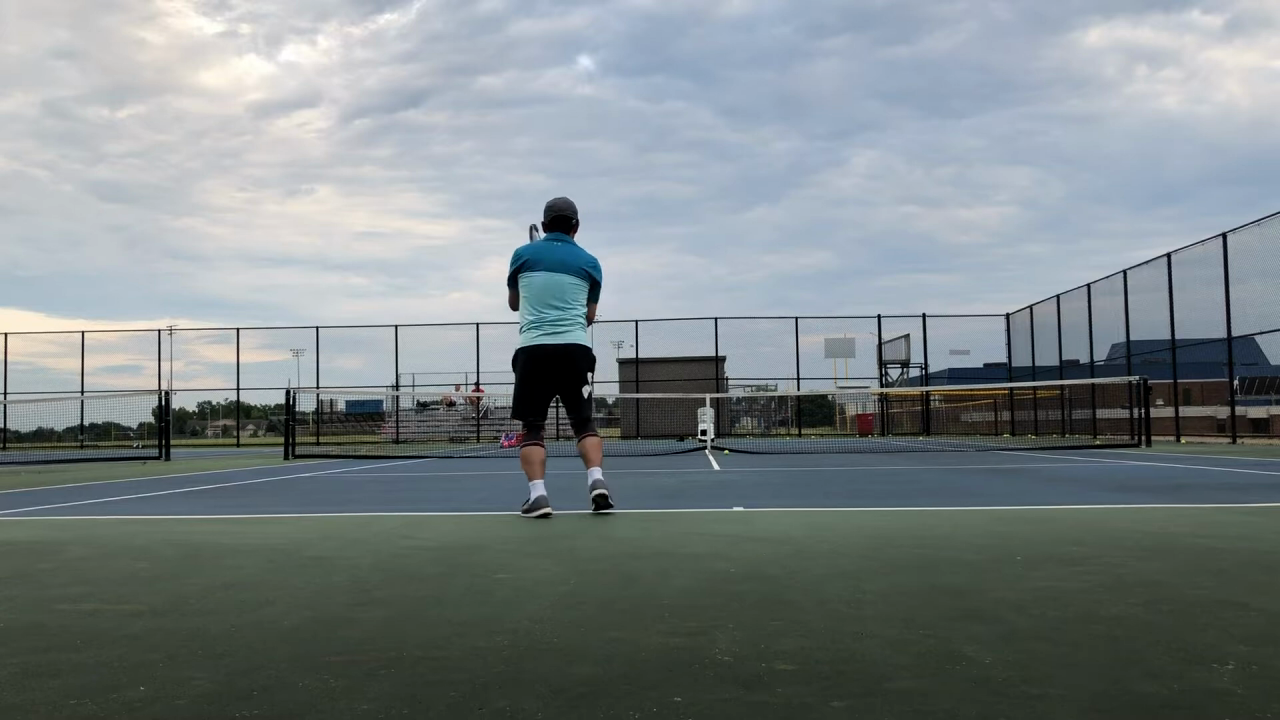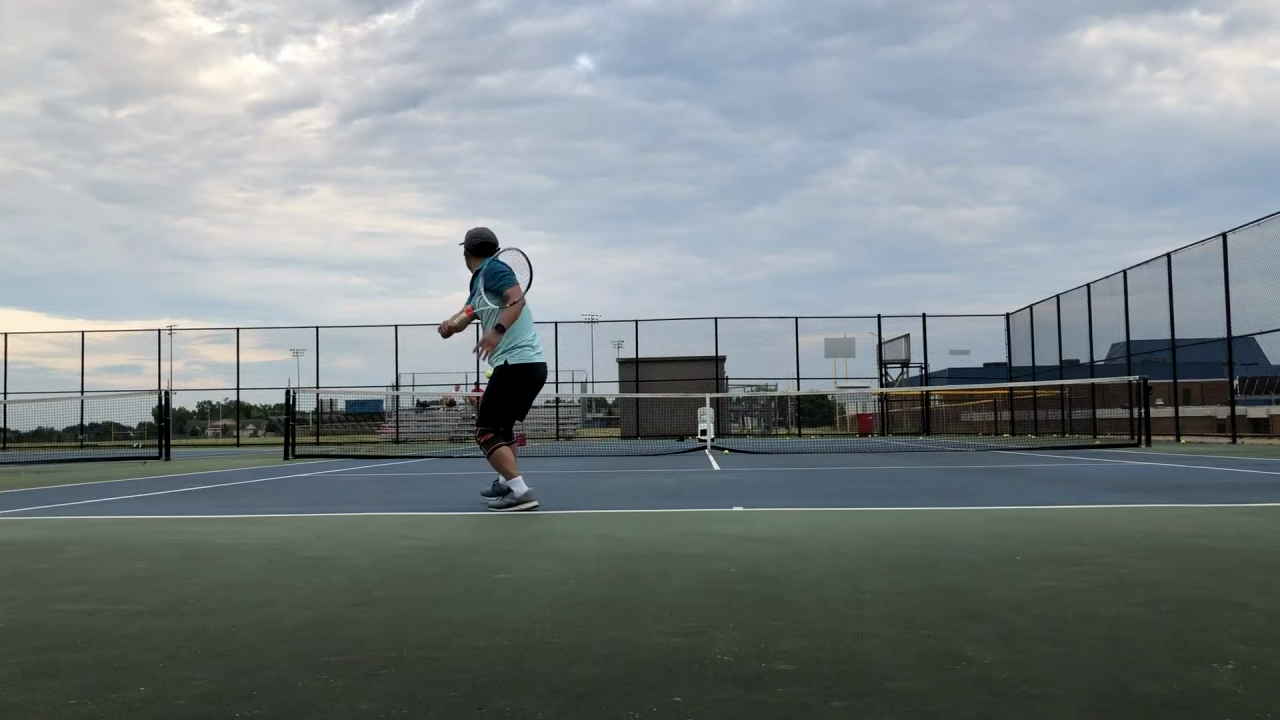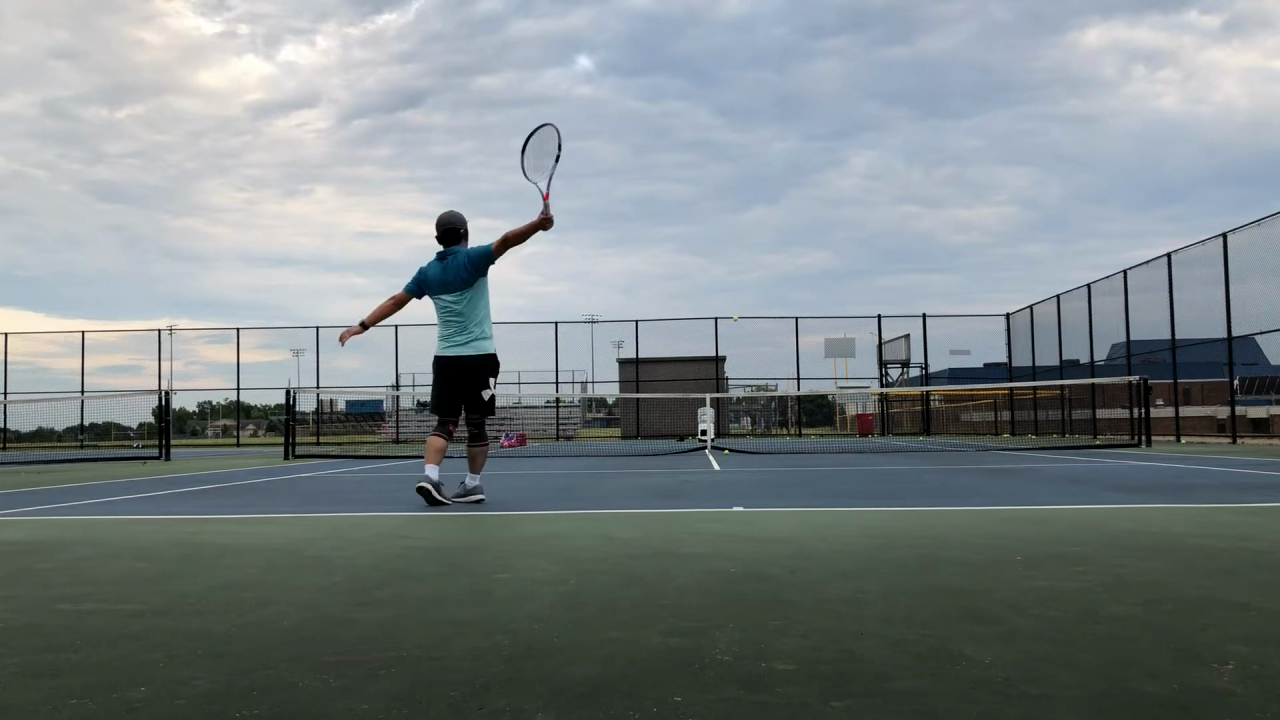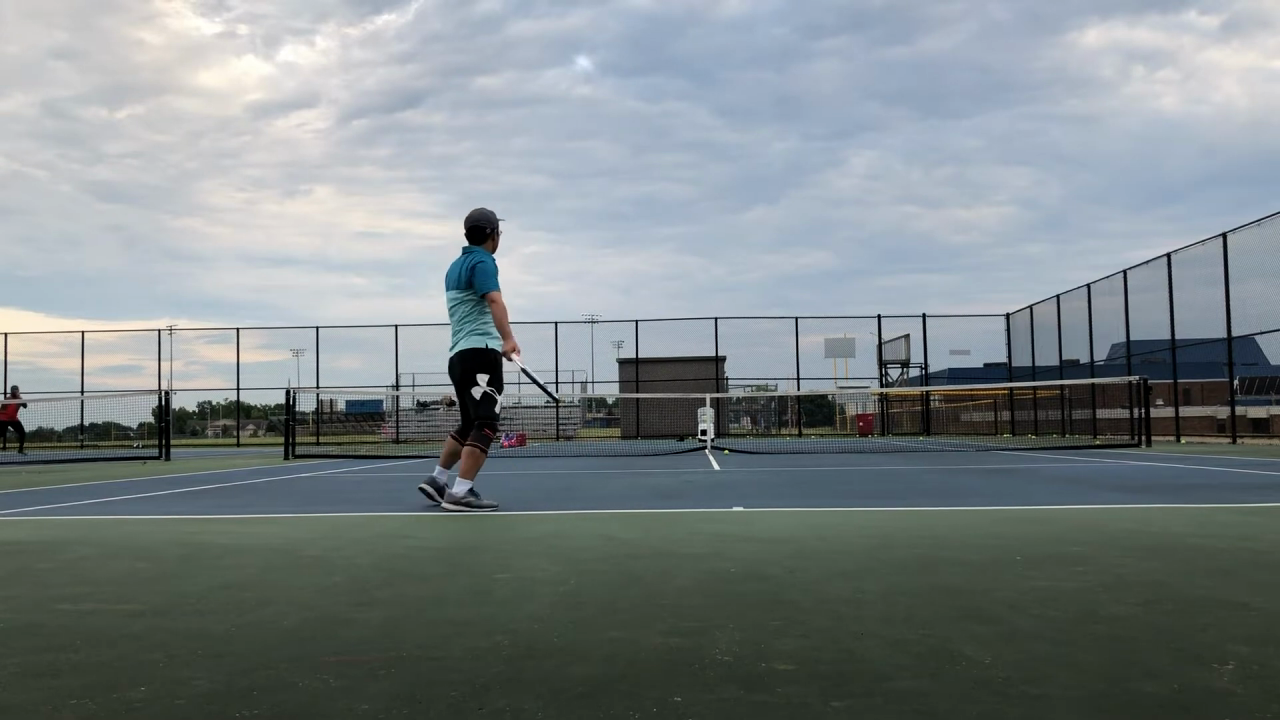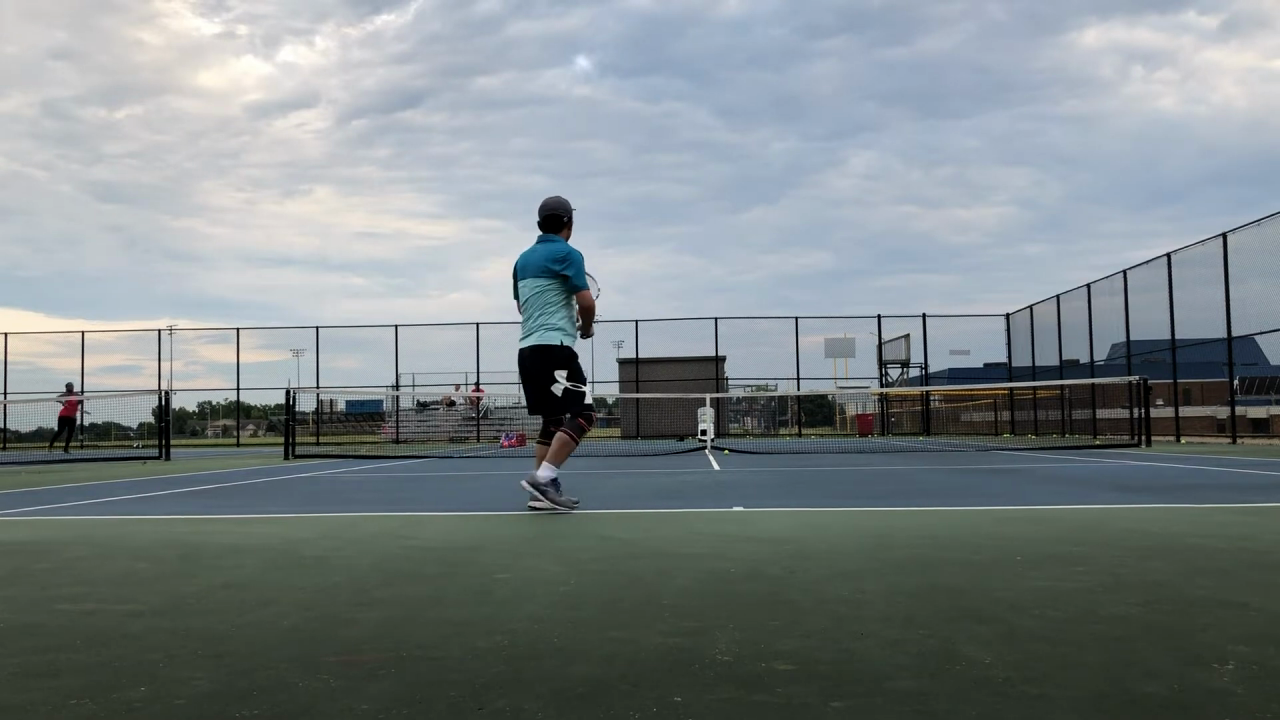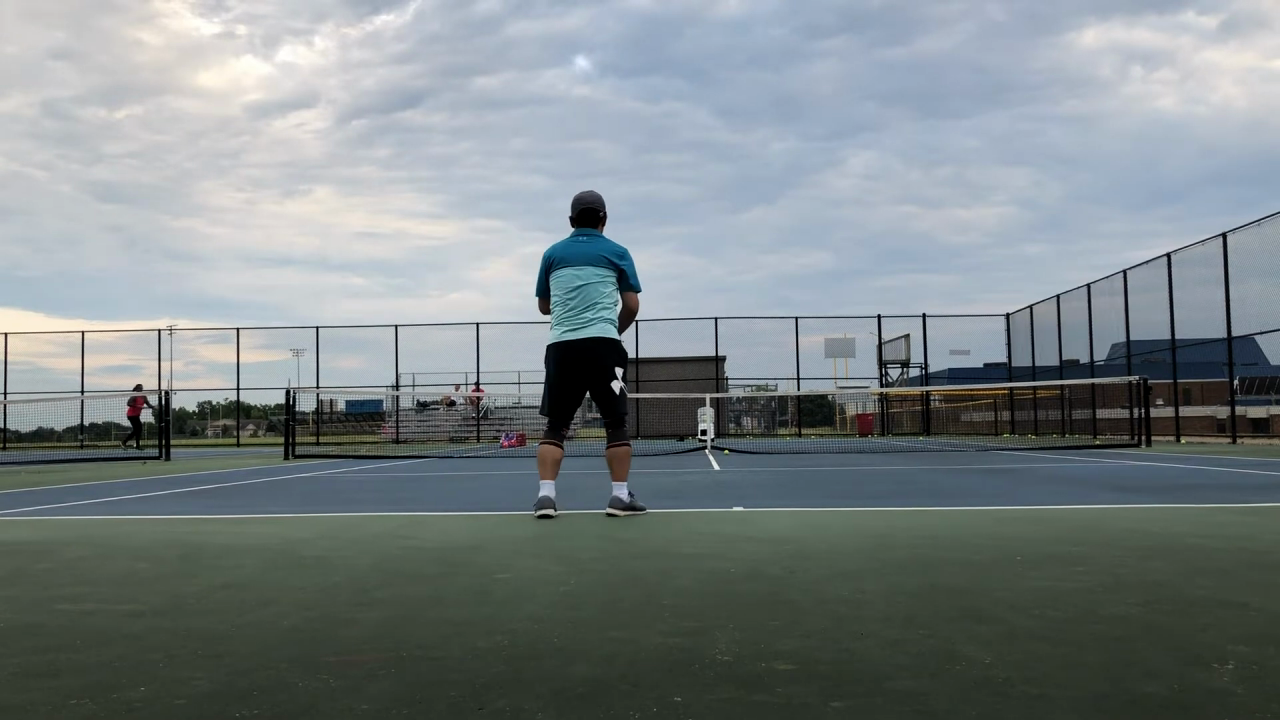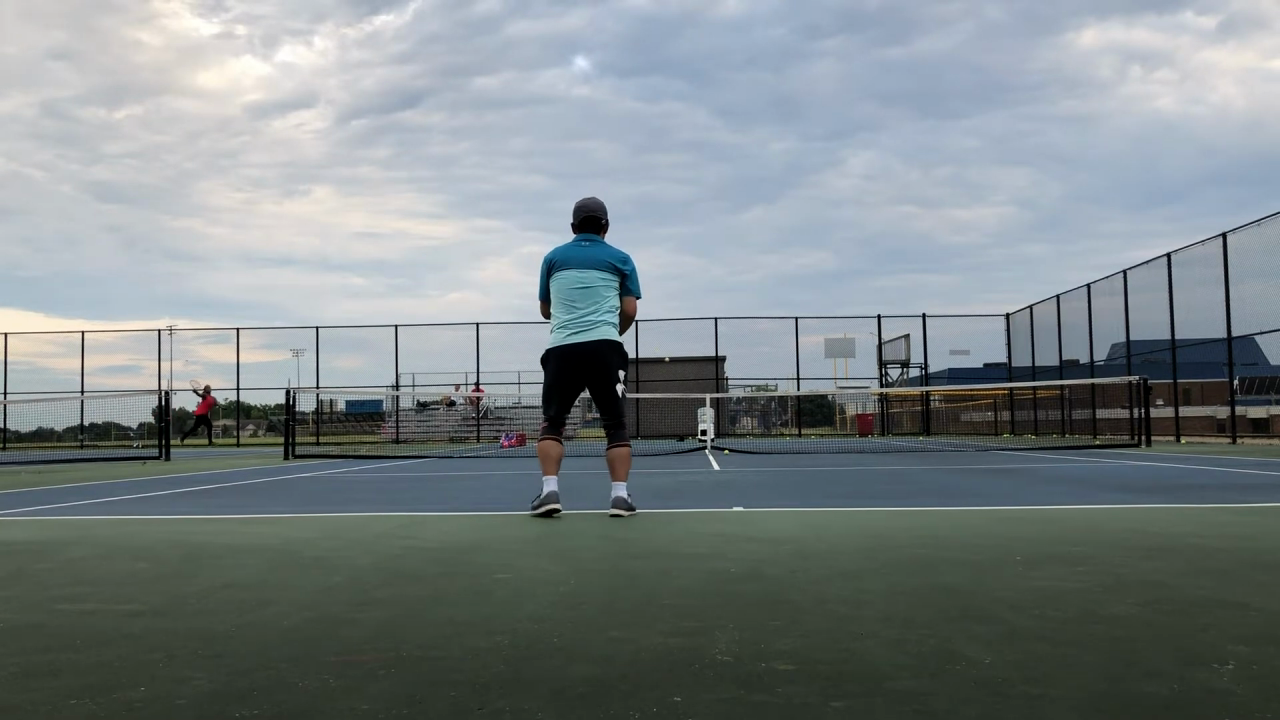
dt=0.7s
person 1, frame 1
left shoulder: (522, 254)
right shoulder: (589, 262)
left elbow: (514, 304)
left hip: (532, 351)
right hip: (575, 349)
left knee: (532, 427)
right knee: (583, 422)
left ankle: (537, 494)
right ankle: (597, 481)
person 1, frame 2
left shoulder: (493, 269)
right shoulder: (480, 282)
left elbow: (516, 299)
right elbow: (465, 316)
left wrist: (496, 332)
right wrist: (450, 326)
left hip: (517, 365)
right hip: (530, 365)
left knee: (487, 431)
right knee: (501, 425)
left ankle: (519, 492)
right ankle: (507, 482)
person 1, frame 3
left shoulder: (427, 272)
right shoulder: (472, 259)
left elbow: (395, 301)
right elbow: (505, 241)
left wrist: (361, 325)
right wrist: (538, 224)
left hip: (446, 358)
right hip: (481, 356)
left knee: (445, 423)
right knee: (476, 424)
left ankle: (430, 477)
right ankle: (472, 484)
person 1, frame 4
left shoulder: (457, 265)
right shoulder: (482, 262)
right elbow: (494, 301)
right wrist: (508, 337)
left hip: (461, 355)
right hip: (481, 353)
left knee: (469, 423)
right knee: (486, 424)
left ankle: (437, 480)
right ankle: (459, 492)
person 1, frame 5
left shoulder: (523, 258)
right shoulder: (568, 254)
right elbow: (585, 301)
right wrist: (586, 325)
left hip: (529, 349)
right hip: (553, 348)
left knee: (554, 420)
right knee: (582, 414)
left ankle: (544, 489)
right ankle: (543, 477)
person 1, frame 6
left shoulder: (552, 254)
right shoulder: (617, 253)
left elbow: (543, 306)
right elbow: (632, 305)
left hip: (562, 346)
right hip: (602, 345)
left knee: (556, 425)
right knee: (615, 421)
left ankle: (546, 495)
right ankle: (620, 496)
person 1, frame 7
left shoulder: (553, 257)
right shoulder: (620, 259)
left elbow: (545, 310)
right elbow: (629, 311)
left hip: (562, 349)
right hip: (605, 348)
left knee: (552, 423)
right knee: (615, 424)
left ankle: (550, 491)
right ankle: (620, 496)
